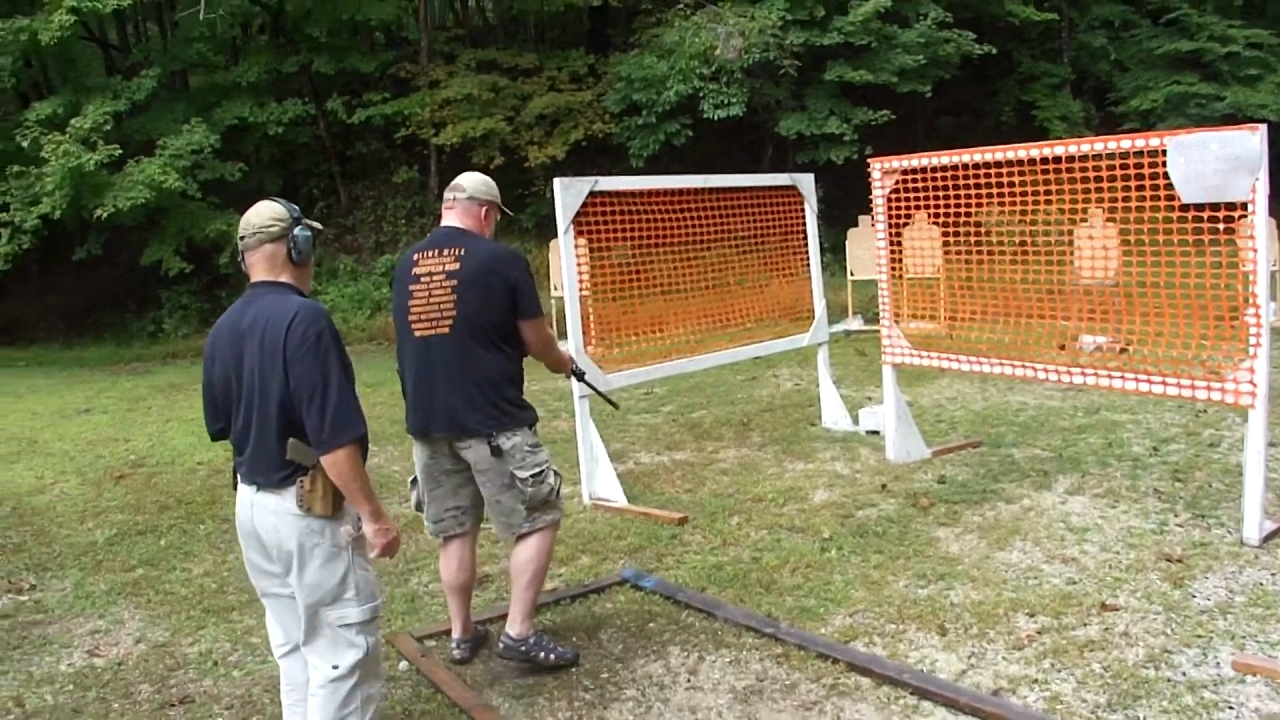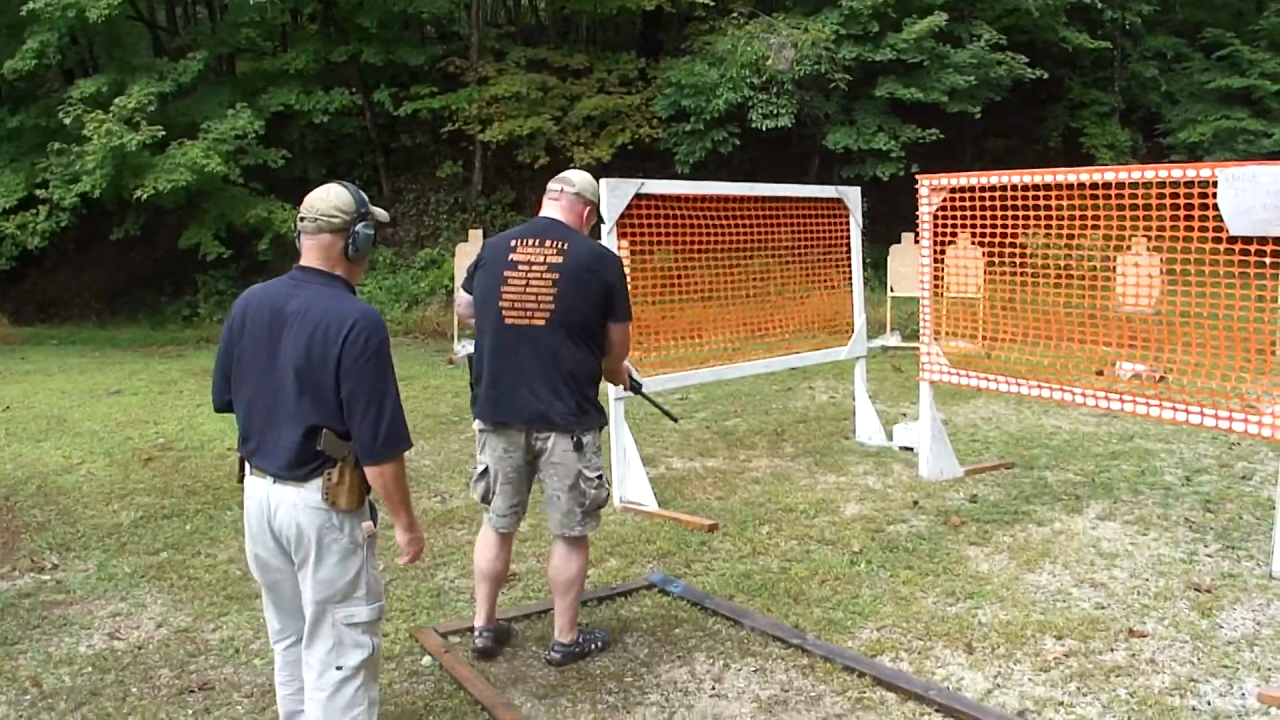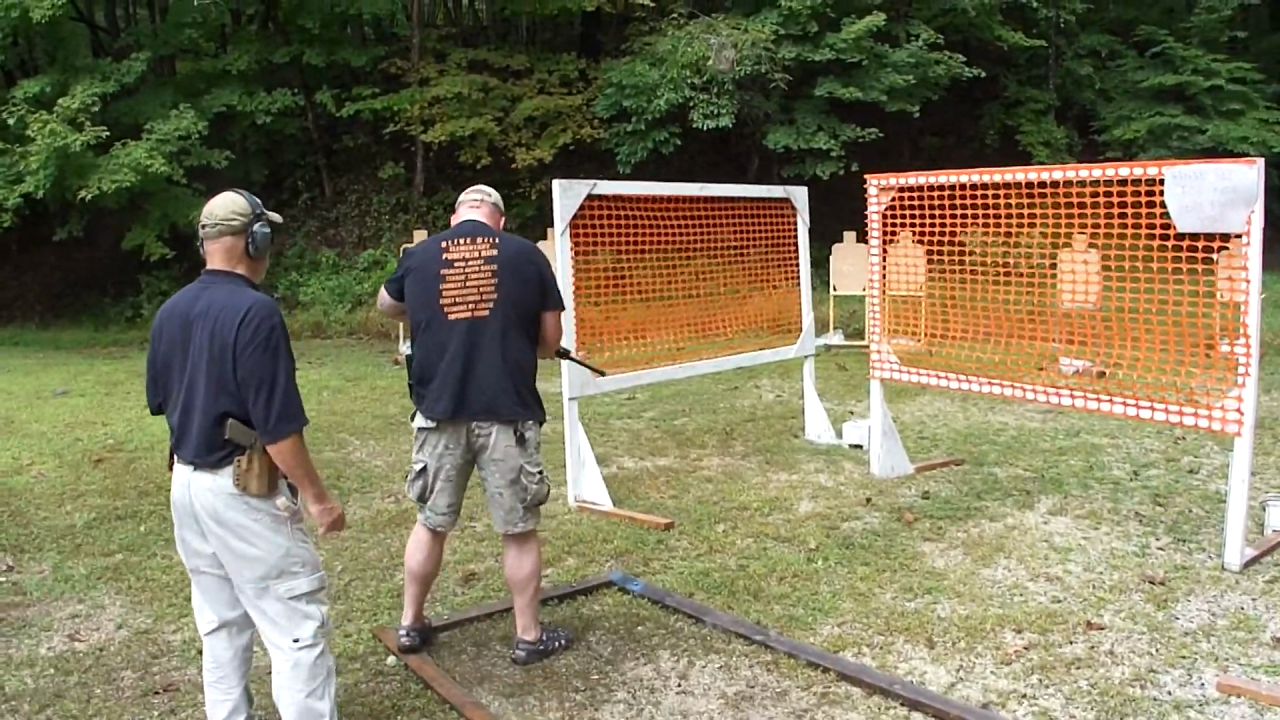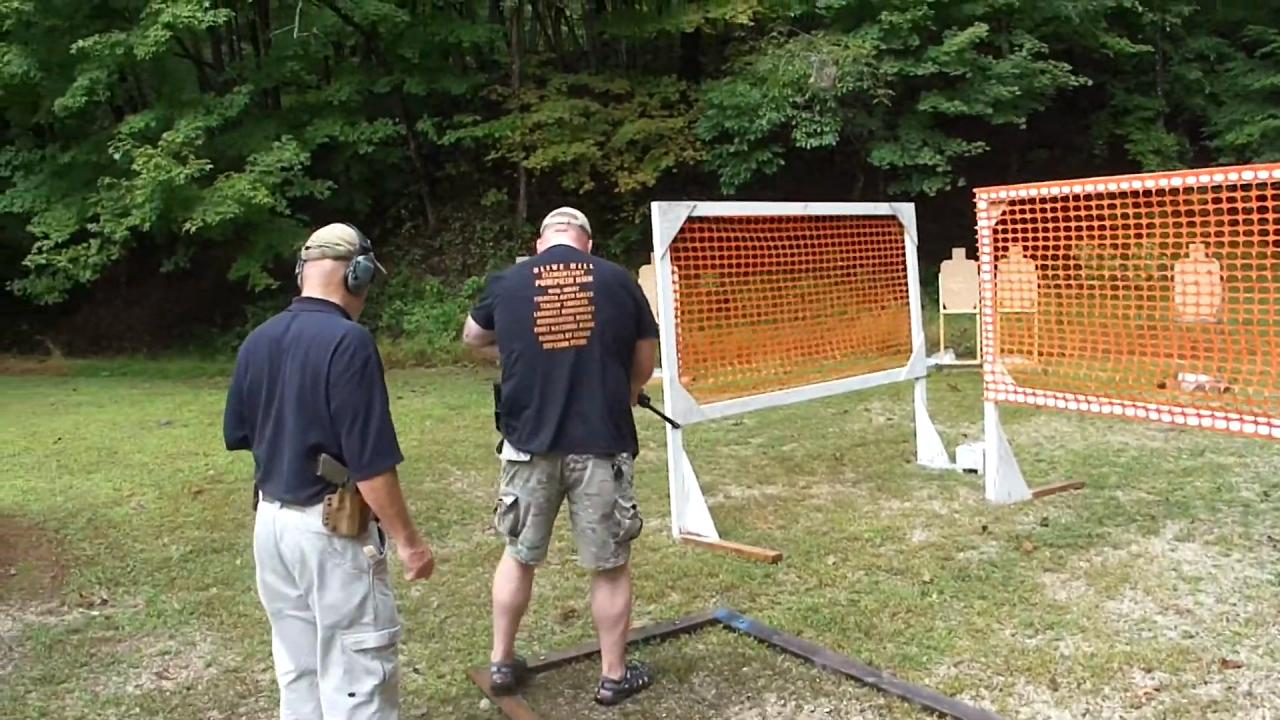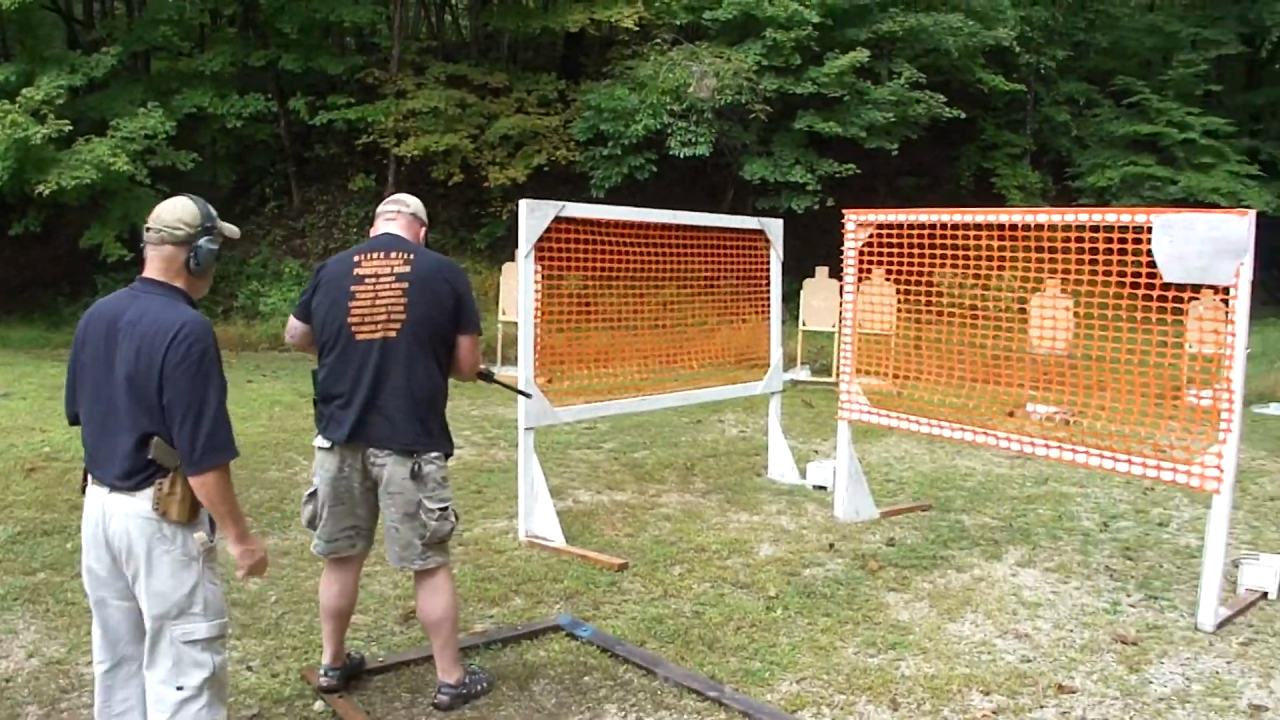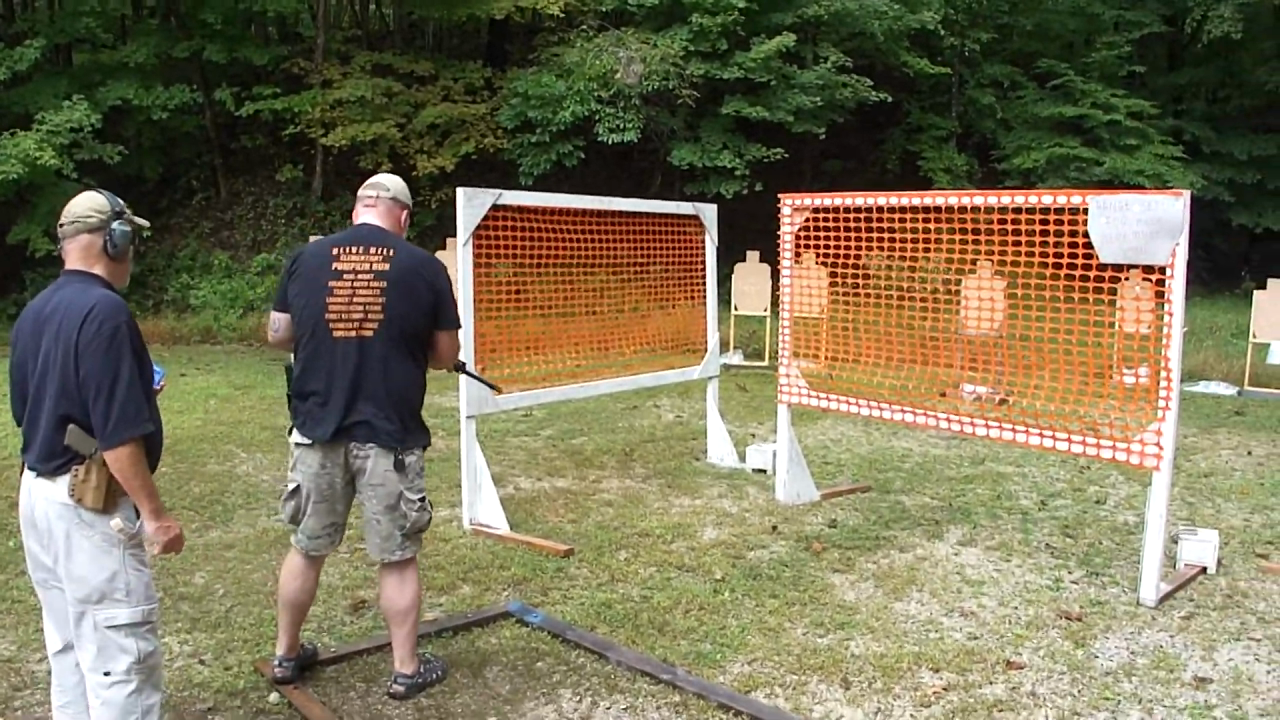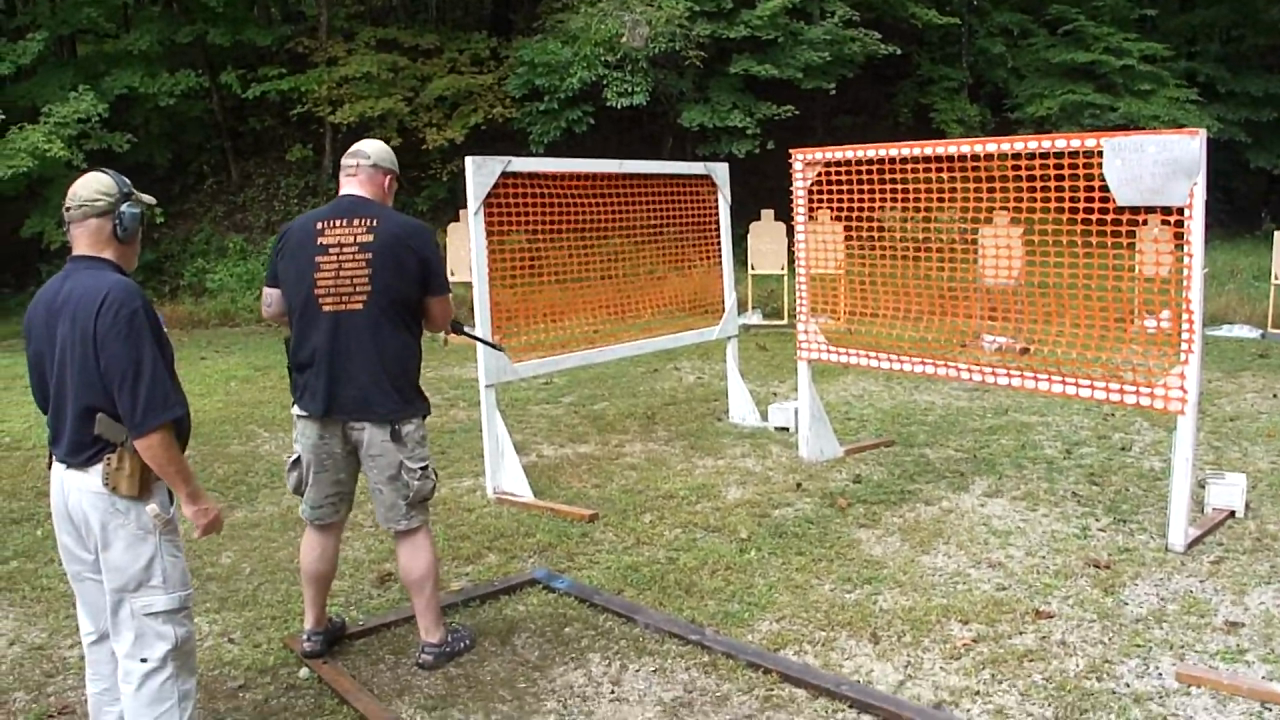
dt=0.7s
person 1, frame 1
left shoulder: (222, 329)
right shoulder: (304, 318)
left elbow: (219, 426)
right elbow: (333, 437)
right wrist: (372, 513)
left hip: (252, 503)
right hip: (309, 508)
left knee: (295, 642)
right knee: (346, 651)
person 1, frame 2
left shoulder: (249, 303)
right shoulder: (356, 321)
left elbow: (225, 398)
right elbow: (379, 445)
right wrist: (405, 523)
left hip: (259, 491)
right hip: (322, 502)
left knee: (288, 630)
right knee: (341, 647)
person 1, frame 3
left shoulder: (170, 311)
right shoulder: (255, 311)
left elbow: (160, 401)
right elbow: (279, 426)
right wrist: (316, 496)
left hip: (187, 483)
right hip: (245, 491)
left knee: (220, 623)
right knee: (298, 624)
person 1, frame 4
left shoulder: (257, 340)
right shoulder: (348, 341)
left elbow: (238, 434)
right elbow: (371, 461)
right wrist: (407, 539)
left hip: (271, 519)
right hip: (331, 529)
left knee: (298, 669)
right knee: (357, 674)
person 1, frame 5
left shoulder: (96, 315)
right shoulder: (186, 330)
left elbow: (79, 411)
right elbow: (204, 455)
right wrist: (238, 535)
left hip: (100, 504)
right hip: (160, 516)
left knee: (117, 654)
right knee: (185, 668)
person 1, frame 6
left shoulder: (33, 312)
right shoulder: (103, 310)
right elbow: (119, 435)
right wrist: (154, 512)
left hip: (38, 492)
right hip: (90, 503)
left knee: (70, 646)
right knee: (121, 654)
person 1, frame 7
left shoulder: (43, 300)
right shoulder: (118, 297)
right elbow: (147, 422)
right wrist: (192, 495)
left hip: (68, 482)
right hip: (122, 491)
left knee: (102, 633)
right knee: (155, 639)
person 2, frame 1
left shoulder: (405, 265)
right shoulder: (502, 260)
right elbow: (535, 338)
right wrist: (559, 362)
left hip: (429, 422)
right hip: (495, 422)
left knee: (454, 532)
right knee: (537, 521)
left ankle: (462, 634)
right ankle: (519, 632)
person 2, frame 2
left shoulder: (493, 249)
right shoulder: (600, 260)
left elbow: (464, 309)
right elbow: (617, 347)
right wrist: (614, 373)
left hip: (497, 412)
right hip: (567, 418)
left knee: (496, 522)
right knee: (570, 532)
left ankle: (484, 626)
right ankle: (565, 639)
person 2, frame 3
left shoulder: (418, 255)
right shoulder: (527, 255)
left elbow: (386, 304)
right elbow: (550, 341)
left hip: (439, 411)
right hip: (507, 413)
left knee: (431, 522)
right knee: (519, 529)
left ankle: (410, 624)
right ankle: (530, 636)
person 2, frame 4
left shoulder: (507, 282)
right shoulder: (619, 280)
left elbow: (473, 336)
right elbow: (644, 368)
left hip: (528, 443)
right hip: (601, 444)
left knee: (519, 553)
right knee: (609, 563)
left ankle: (501, 662)
right ankle: (614, 675)
person 2, frame 5
left shoulder: (331, 270)
right shoulder: (445, 273)
left elbow: (295, 337)
right elbow: (467, 367)
left hip: (341, 437)
right hip: (411, 442)
left knee: (340, 556)
right knee: (430, 563)
left ankle: (332, 663)
right ankle: (452, 680)
person 2, frame 6
left shoulder: (305, 257)
right shoulder: (424, 266)
left elbow: (277, 335)
right elbow: (445, 357)
left hip: (316, 429)
right hip: (390, 434)
left knee: (305, 546)
right knee: (398, 557)
left ankle: (286, 654)
right ankle: (406, 669)
person 2, frame 7
left shoulder: (294, 233)
right shoulder: (411, 234)
left elbow: (271, 310)
right elbow: (439, 320)
left hip: (317, 404)
right hip: (388, 407)
left knee: (321, 522)
right knee: (410, 525)
left ankle: (315, 629)
right ankle: (433, 639)
